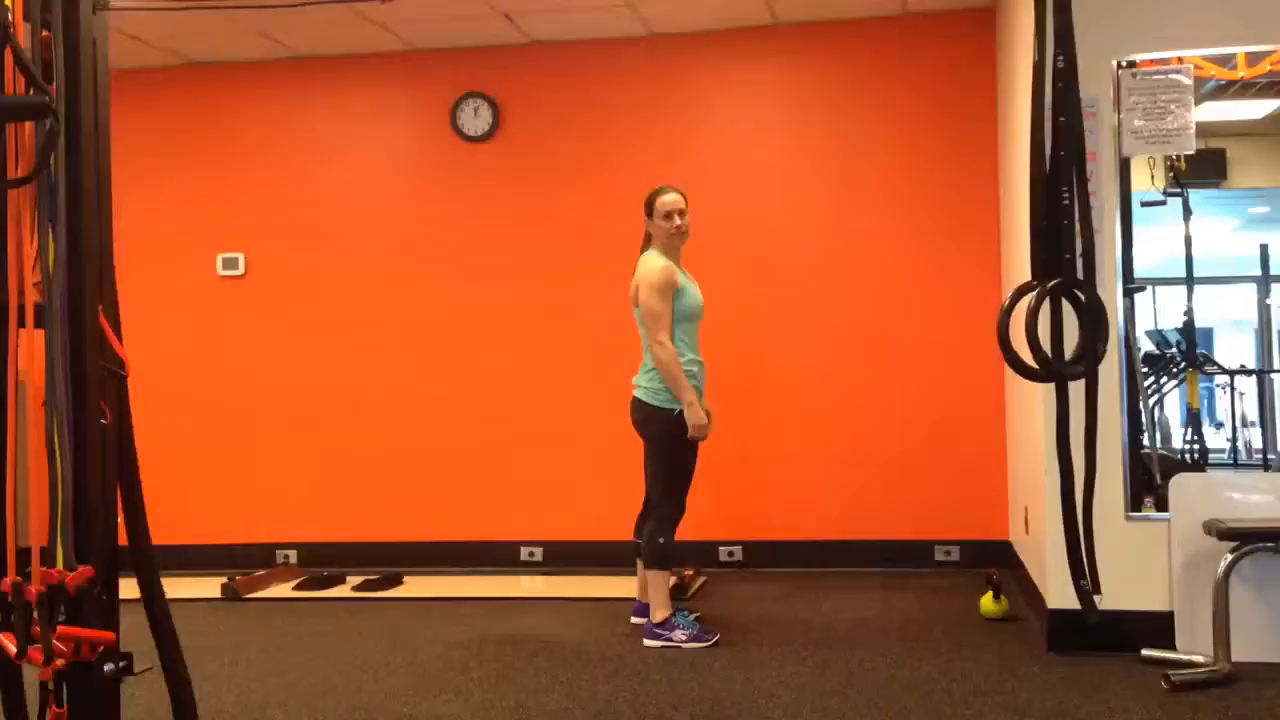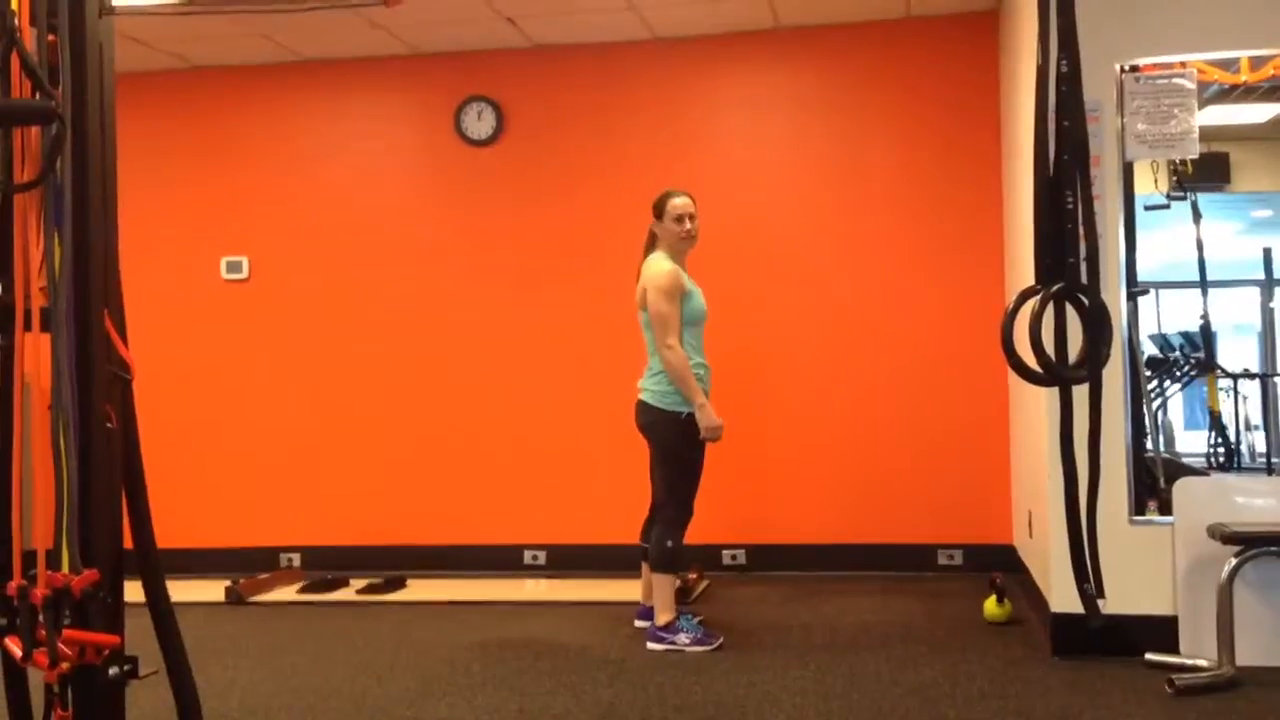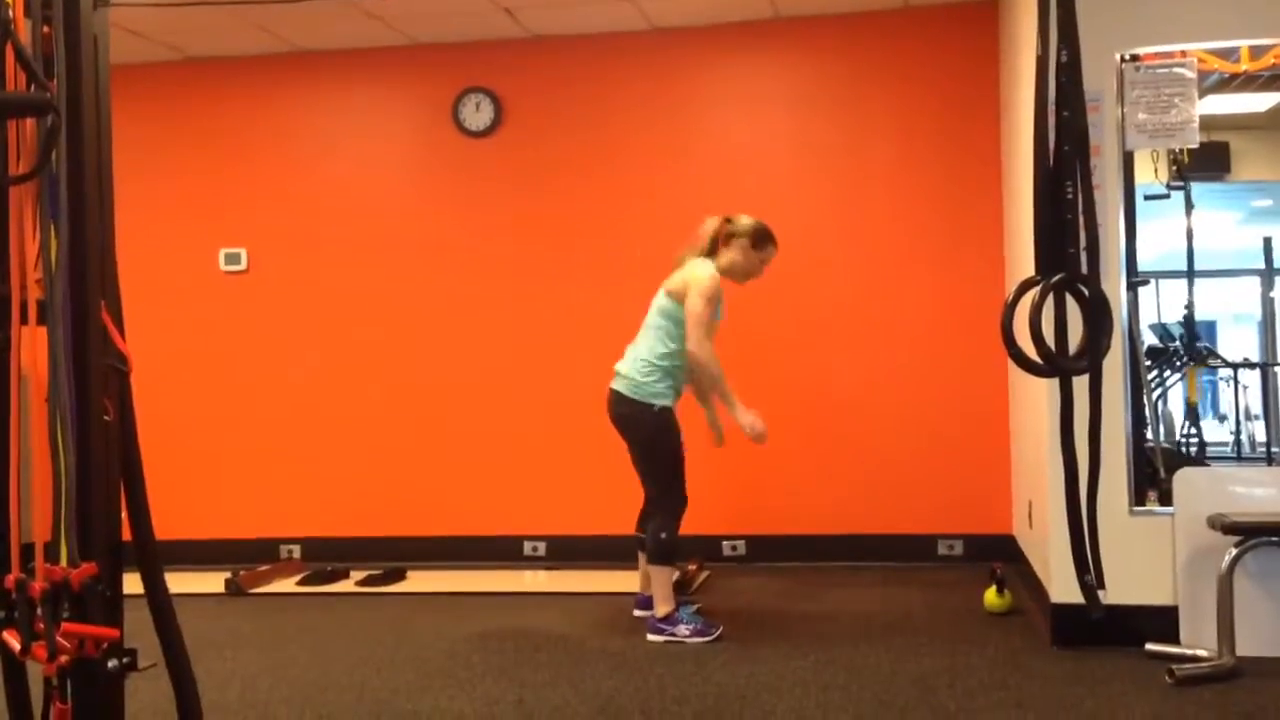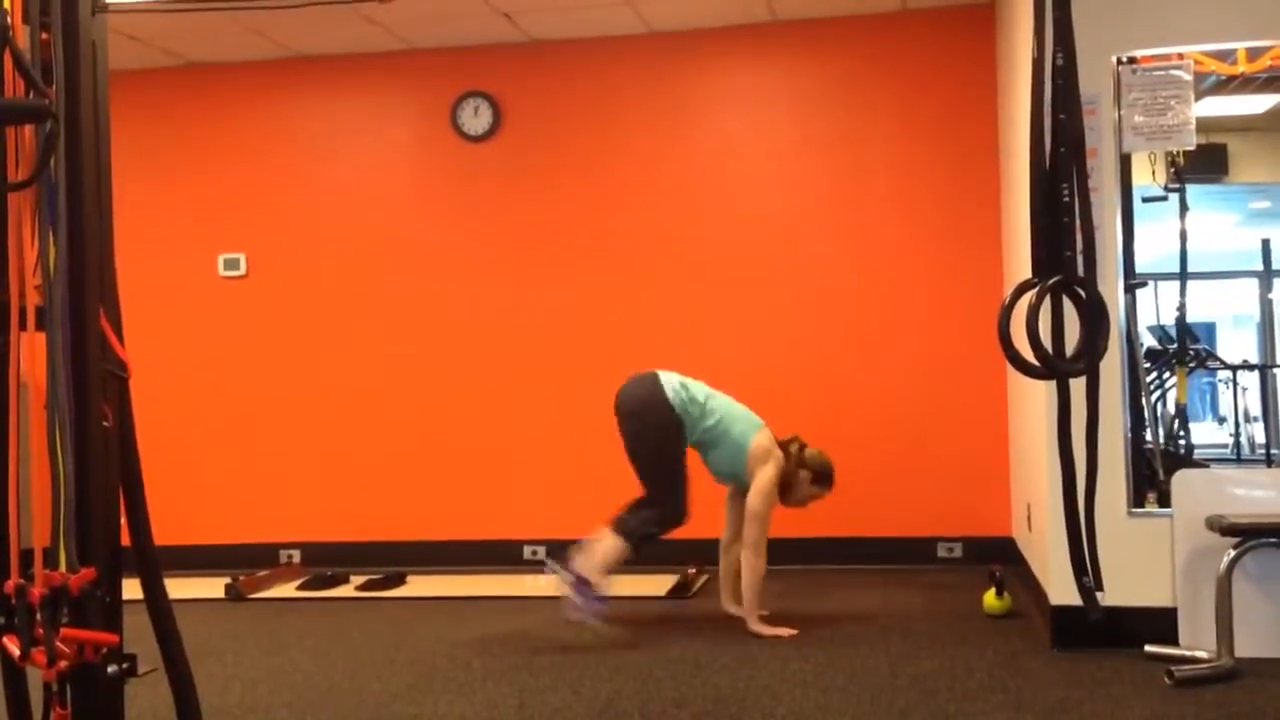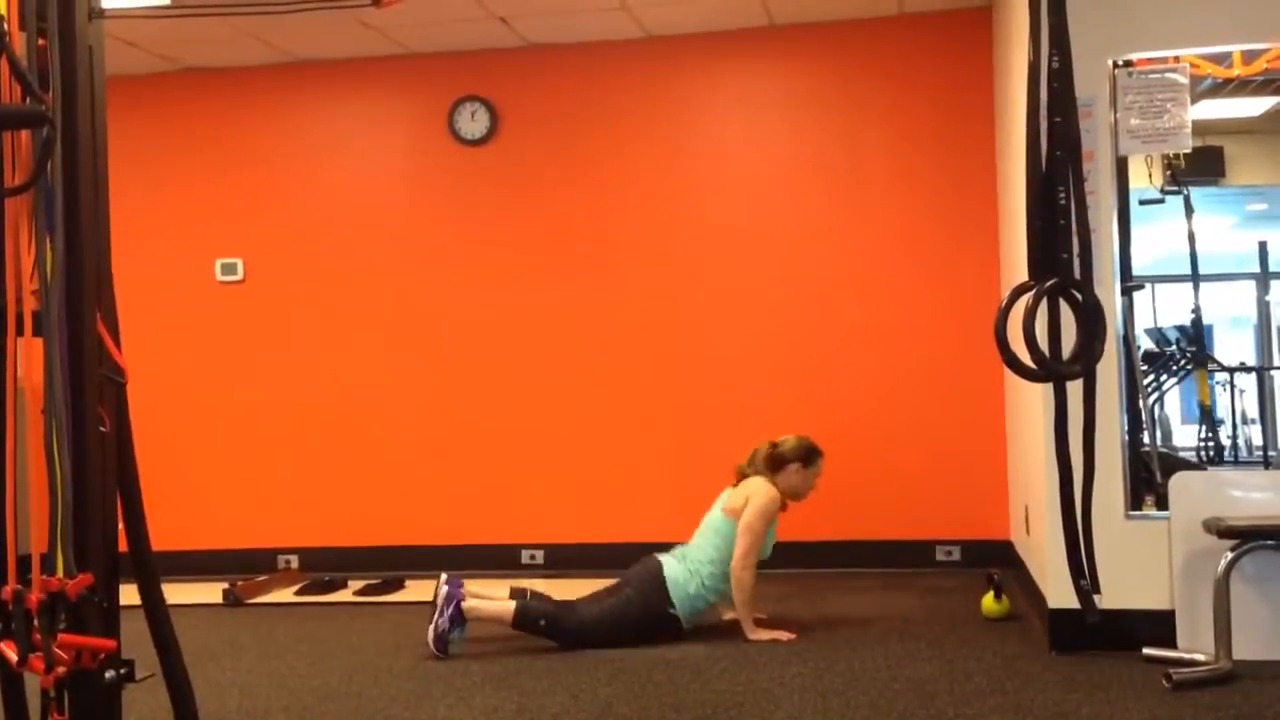
dt=0.7s
person 1, frame 1
left shoulder: (672, 267)
right shoulder: (655, 268)
right elbow: (660, 345)
left wrist: (695, 402)
right wrist: (690, 405)
left hip: (668, 403)
right hip: (664, 406)
left knee: (659, 504)
right knee: (667, 507)
left ankle: (647, 602)
right ankle: (660, 623)
person 1, frame 2
left shoulder: (672, 270)
right shoulder: (663, 272)
right elbow: (669, 348)
left wrist: (698, 405)
right wrist: (703, 407)
left hip: (668, 407)
right hip: (672, 409)
left knee: (665, 509)
right knee: (675, 511)
left ankle: (651, 605)
right ankle: (664, 626)
person 1, frame 3
left shoulder: (699, 276)
right shoulder: (707, 278)
left elbow: (693, 357)
right elbow: (697, 350)
left wrist: (711, 413)
right wrist: (736, 410)
left hip: (634, 397)
right hip: (641, 399)
left knee: (660, 495)
right knee: (669, 499)
left ankle: (649, 595)
right ankle: (664, 616)
person 1, frame 4
left shoulder: (752, 466)
right shoulder: (772, 468)
left elbow: (732, 541)
right elbow: (752, 549)
left wrist: (730, 602)
right wrist: (753, 620)
left hip: (650, 395)
right hip: (655, 402)
left knee: (659, 500)
right knee: (668, 508)
left ankle: (584, 562)
right ankle: (588, 582)
person 1, frame 5
left shoulder: (750, 487)
right shoulder: (766, 494)
right elbow: (742, 565)
left wrist: (730, 607)
right wrist: (751, 627)
left hip: (662, 575)
right hip: (660, 597)
left knee: (568, 614)
right knee: (570, 627)
left ankle: (459, 593)
right ankle: (461, 609)
